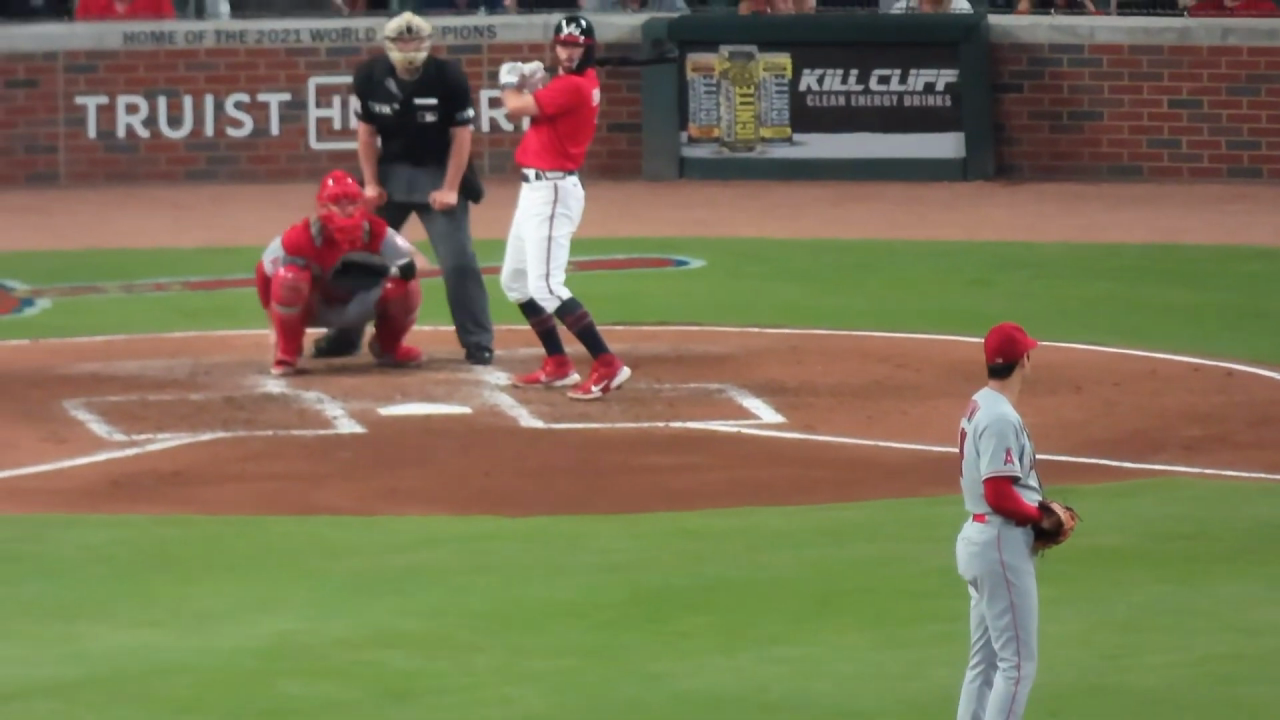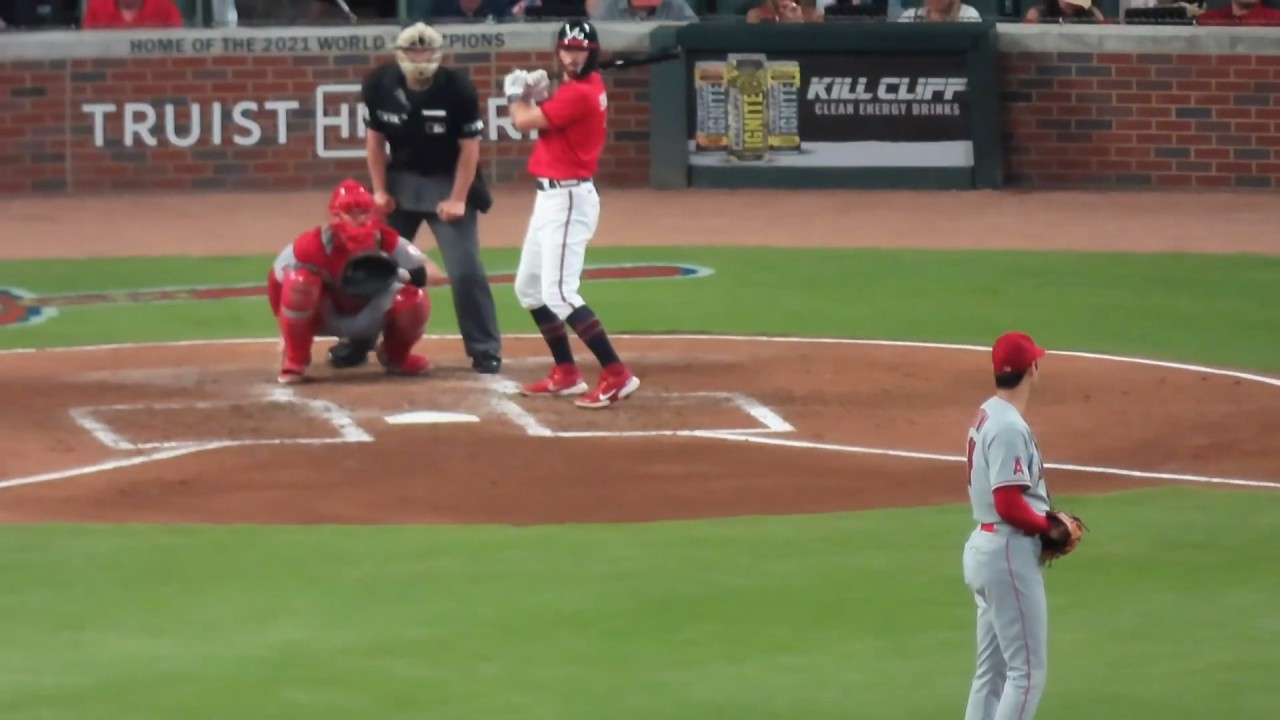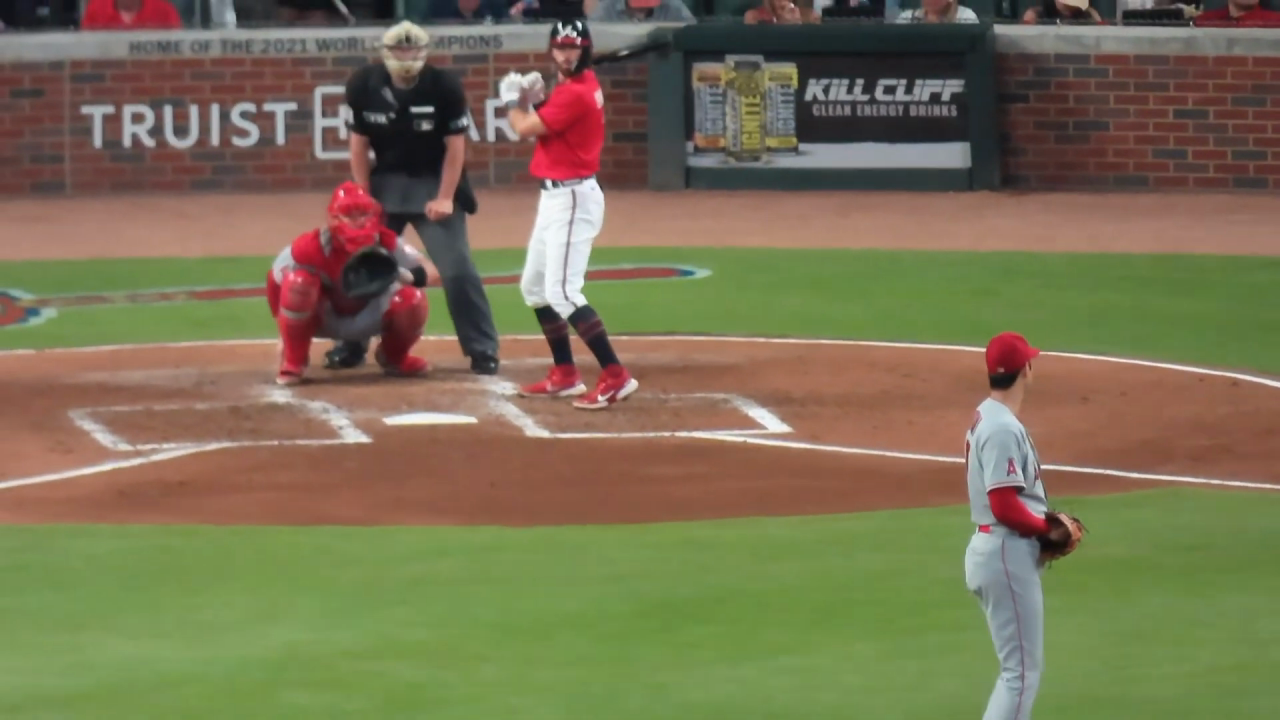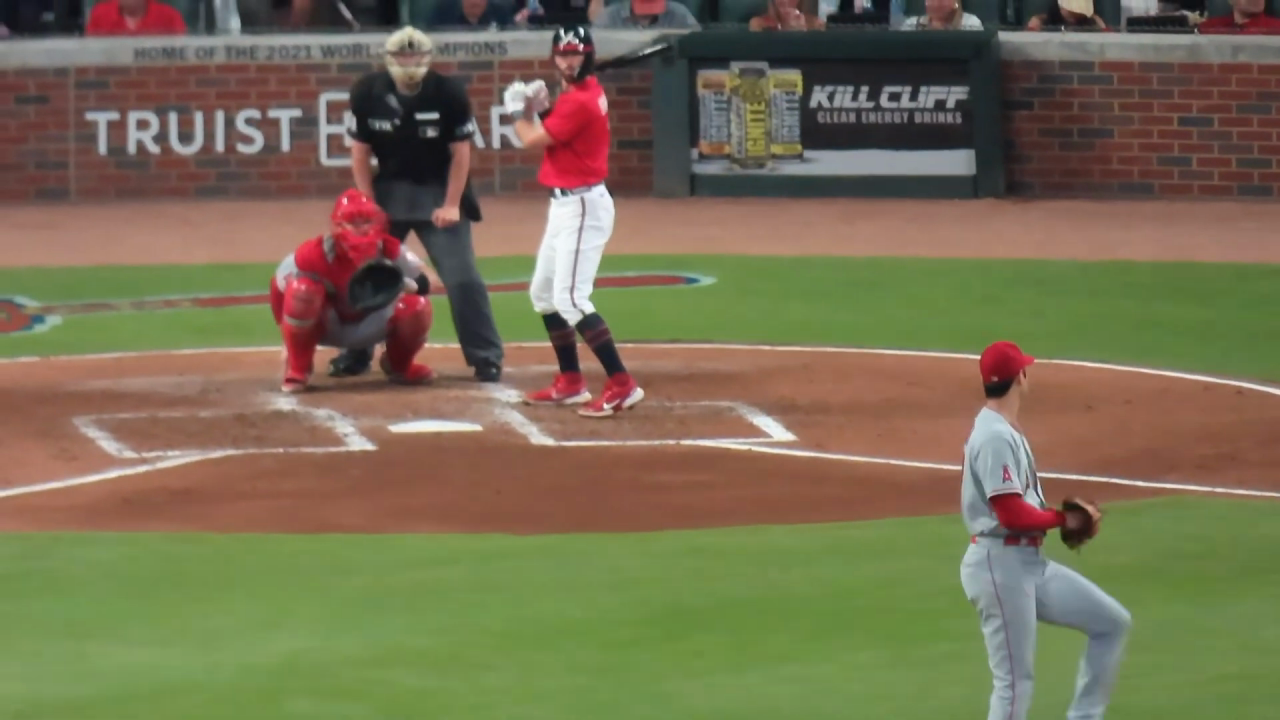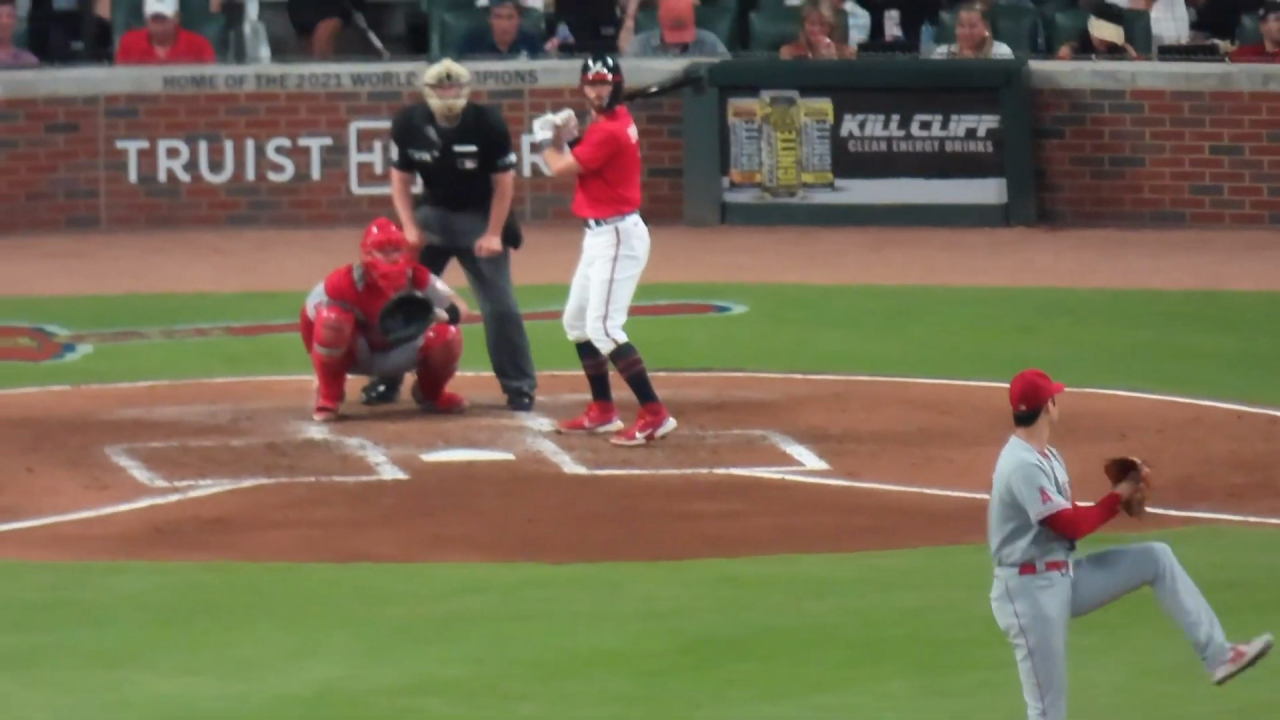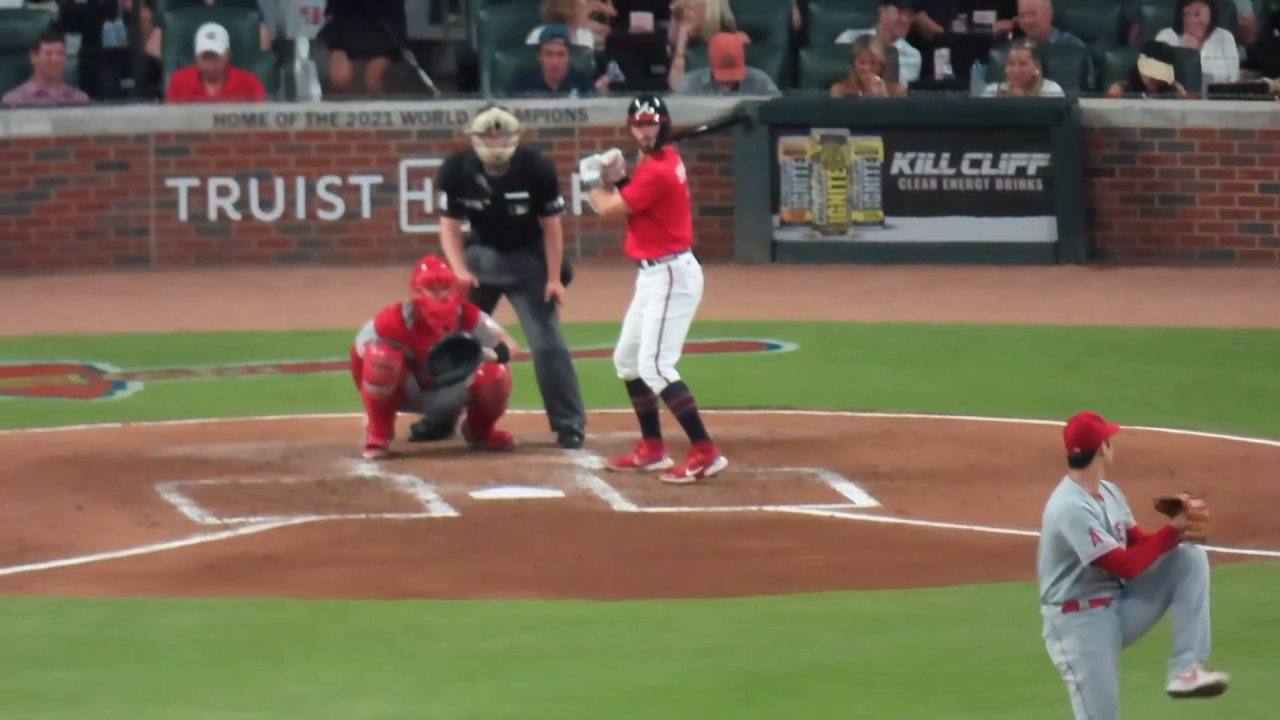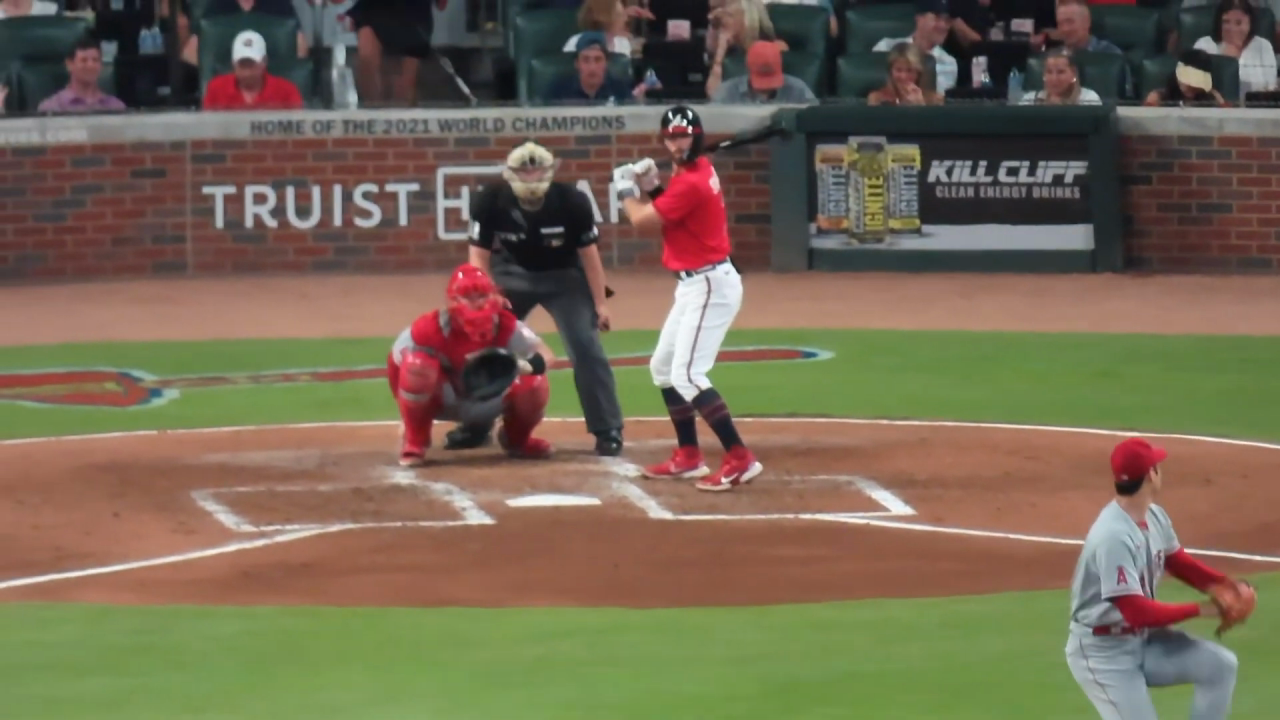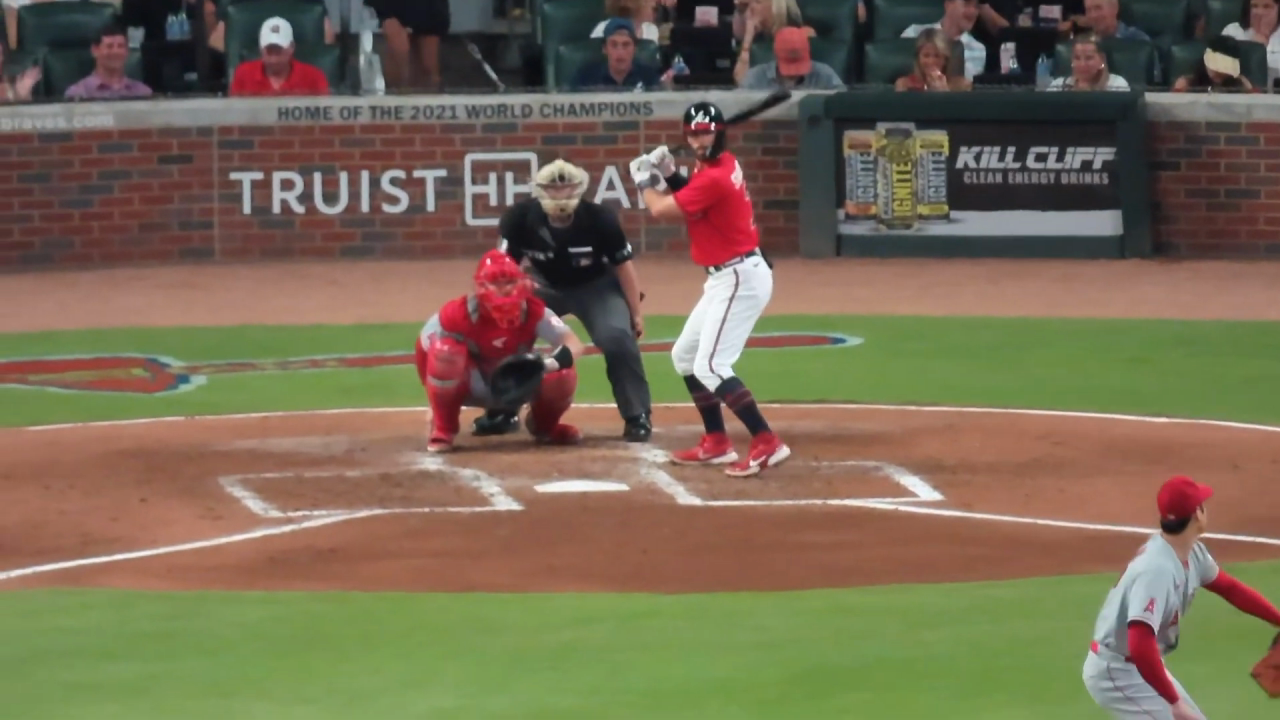
dt=0.2s
person 1, frame 1
left shoulder: (574, 86)
right shoulder: (571, 82)
left elbow: (515, 107)
right elbow: (540, 108)
left wrist: (509, 80)
right wrist: (533, 84)
left hip: (551, 192)
right hip: (536, 189)
left knee: (545, 287)
right knee: (515, 281)
left ankle: (607, 365)
right ankle: (558, 364)
person 1, frame 2
left shoulder: (580, 93)
right shoulder: (580, 86)
left elbow: (524, 121)
right elbow: (549, 120)
left wrist: (515, 92)
right wrist: (539, 95)
left hip: (567, 199)
right hip: (551, 197)
left knee: (558, 294)
right knee: (529, 287)
left ankle: (617, 374)
right ankle: (566, 373)
person 1, frame 3
left shoulder: (575, 92)
right shoulder: (576, 84)
left elbow: (524, 129)
right elbow: (549, 121)
left wrist: (510, 97)
right wrist: (536, 98)
left hip: (572, 198)
right hip: (556, 197)
left knee: (561, 292)
right knee: (534, 286)
left ankle: (616, 376)
right ankle: (565, 374)
person 1, frame 4
left shoulder: (580, 100)
right shoulder: (581, 91)
left elbow: (532, 140)
right elbow: (556, 129)
left wrist: (516, 107)
right wrist: (541, 107)
left hip: (582, 206)
right hip: (566, 205)
left knee: (570, 298)
right knee: (544, 294)
left ankle: (622, 385)
right ankle: (570, 382)
person 1, frame 5
left shoulder: (609, 129)
right shoulder: (610, 121)
left elbow: (561, 169)
right elbow: (585, 159)
left wrist: (547, 138)
right wrist: (569, 137)
left hip: (617, 235)
right hip: (601, 234)
left knee: (603, 327)
right knee: (576, 321)
left ankle: (654, 414)
right ankle: (602, 411)
person 1, frame 6
left shoulder: (658, 169)
right shoulder: (659, 161)
left elbow: (609, 209)
right elbow: (634, 199)
left wrist: (592, 178)
right wrist: (616, 177)
left hip: (670, 275)
right hip: (655, 274)
left knee: (654, 366)
right knee: (627, 359)
left ankle: (705, 452)
right ankle: (652, 449)
person 1, frame 7
left shoulder: (692, 181)
right shoulder: (694, 172)
left elbow: (642, 219)
right elbow: (668, 209)
left wrist: (625, 187)
right wrist: (650, 186)
left hip: (709, 285)
right hip: (694, 284)
left knee: (687, 375)
right knee: (663, 368)
left ankle: (739, 459)
right ankle: (689, 457)
person 1, frame 8
left shoulder: (714, 177)
right shoulder: (719, 165)
left elbow: (661, 209)
right elbow: (691, 196)
left wrist: (643, 179)
right wrist: (668, 174)
left hip: (739, 278)
right hip: (728, 277)
left knee: (710, 366)
right knee: (685, 356)
left ankle: (766, 443)
right ankle: (716, 443)
person 2, frame 1
left shoulder: (979, 405)
right shoulder: (1002, 417)
right elbow: (999, 495)
left wrist: (1036, 514)
right wrist: (1041, 517)
left hip: (980, 538)
right hip: (999, 544)
left knee: (986, 660)
right knee: (1017, 661)
person 2, frame 2
left shoulder: (988, 415)
right shoulder: (1010, 427)
right elbow: (1008, 504)
left wrist: (1043, 523)
right wrist: (1049, 526)
left hip: (987, 547)
right hip: (1008, 553)
left knee: (994, 670)
right knee: (1026, 669)
person 2, frame 3
left shoulder: (986, 416)
right shoulder: (1005, 427)
right elbow: (1006, 507)
left wrist: (1042, 526)
right wrist: (1049, 528)
left hip: (994, 551)
right hip: (1007, 555)
left knee: (1015, 668)
right knee: (1022, 671)
person 2, frame 4
left shoulder: (1002, 430)
right shoulder: (995, 435)
right elbow: (1013, 514)
left wrist: (1060, 516)
right wrist: (1063, 519)
left hip: (1026, 561)
right hip: (1000, 565)
left knee: (1113, 622)
right knee: (1015, 680)
person 2, frame 5
left shoulder: (1046, 454)
right shoulder: (1021, 463)
left elbow: (1068, 517)
right elbow: (1072, 526)
left wrist: (1121, 494)
right wrist: (1117, 496)
left hip: (1064, 577)
right hip: (1029, 590)
left knee: (1157, 557)
left ankle: (1218, 655)
person 2, frame 6
left shoulder: (1108, 491)
right shoulder: (1071, 505)
left elbow: (1138, 543)
right elbow: (1125, 566)
left wrist: (1179, 526)
right wrist: (1173, 530)
left hip: (1118, 612)
right hip: (1080, 626)
left knee: (1191, 558)
left ankle: (1187, 669)
person 2, frame 7
left shoulder: (1154, 515)
right shoulder: (1113, 536)
left elbow: (1179, 563)
right elbow: (1137, 613)
left wrist: (1227, 586)
right wrist: (1198, 610)
left hip: (1140, 641)
right hip: (1102, 652)
person 2, frame 8
left shoulder: (1192, 551)
right shoulder: (1155, 569)
left elbow: (1228, 586)
right elbow: (1140, 647)
left hip: (1145, 665)
right hip: (1117, 673)
person 3, frame 1
left shoulder: (449, 77)
right shoulder: (369, 75)
left elbow: (462, 136)
right elbow: (367, 131)
left wrist: (451, 188)
right wrist: (371, 183)
left hip: (438, 173)
right hip: (392, 171)
left knee: (458, 259)
left ankle: (478, 340)
right ankle: (344, 333)
person 3, frame 2
left shoulder: (458, 88)
right shoulder: (378, 83)
left elbow: (469, 148)
right elbow: (375, 139)
left wrist: (458, 199)
right wrist: (380, 191)
left hip: (447, 183)
right hip: (400, 180)
left knee: (465, 268)
left ankle: (486, 349)
right ankle: (357, 342)
person 3, frame 3
left shoulder: (444, 87)
right shoulder: (363, 84)
left elbow: (455, 145)
right elbow: (359, 143)
left wrist: (445, 198)
right wrist: (365, 195)
left hip: (434, 184)
right hip: (385, 183)
left knee: (457, 268)
left ankle: (483, 349)
right ankle: (352, 345)
person 3, frame 4
left shoulder: (448, 93)
right shoulder: (367, 92)
left elbow: (461, 152)
right elbow: (360, 151)
left wrist: (452, 204)
left hip: (438, 193)
right hip: (389, 192)
left knee: (461, 276)
left ankle: (486, 356)
right ankle: (356, 353)
person 3, frame 5
left shoulder: (488, 123)
right shoulder: (408, 122)
left elbow: (504, 182)
right elbow: (401, 180)
left wrist: (494, 234)
right wrist: (410, 227)
left hip: (479, 219)
right hip: (431, 217)
left knee: (499, 305)
left ankle: (520, 386)
right ankle: (387, 380)
person 3, frame 6
left shoulder: (537, 168)
right shoulder: (456, 169)
left elbow: (551, 225)
right elbow: (449, 226)
left wrist: (554, 277)
right wrist: (459, 271)
left hip: (528, 258)
right hip: (480, 255)
left knee: (548, 342)
left ankle: (570, 423)
person 3, frame 7
left shoulder: (571, 200)
right shoulder: (490, 201)
left elbow: (588, 253)
right elbow: (479, 255)
left wrist: (600, 302)
left hip: (564, 275)
right hip: (513, 271)
left knee: (586, 347)
left ankle: (608, 430)
right ankle: (475, 424)
person 3, frame 8
left shoulder: (601, 219)
right shoulder: (519, 217)
left elbow: (623, 266)
left wrist: (636, 313)
left hip: (595, 285)
right hip: (543, 284)
left knee: (617, 336)
left ankle: (637, 415)
right ankle: (502, 411)
person 4, frame 1
left shoulder: (375, 232)
right shoulder: (300, 238)
left elbow: (421, 264)
right elbow: (264, 273)
left wrist: (392, 270)
right wrist: (277, 328)
left hip: (355, 306)
right hip: (314, 306)
left knee: (405, 288)
right knee: (288, 277)
left ankle: (387, 347)
right ankle: (287, 352)
person 4, frame 2
left shoulder: (387, 241)
right shoulder: (312, 246)
left elbow: (433, 272)
right elbow: (276, 280)
left wrist: (402, 275)
right wrist: (286, 336)
left hip: (368, 316)
right hip: (325, 316)
left knee: (415, 300)
right knee: (298, 281)
left ankle: (395, 356)
right ankle: (295, 360)
person 4, frame 3
left shoulder: (385, 242)
right shoulder: (310, 247)
left elbow: (431, 272)
right elbow: (274, 281)
left wrist: (406, 276)
right wrist: (285, 337)
left hip: (366, 317)
right hip: (324, 318)
left knee: (413, 300)
right knee: (297, 282)
left ankle: (394, 358)
right ankle: (293, 361)
person 4, frame 4
left shoulder: (389, 250)
right shoulder: (314, 255)
left elbow: (430, 280)
right elbow: (278, 288)
left wrist: (410, 284)
right wrist: (289, 344)
left hip: (370, 325)
right hip: (328, 327)
left knee: (417, 306)
right knee: (300, 290)
left ankle: (398, 366)
right ankle: (297, 369)
person 4, frame 5
left shoulder: (419, 278)
right shoulder: (344, 282)
left elbow: (459, 308)
right elbow: (309, 317)
left wrist: (440, 314)
right wrist: (320, 370)
left hip: (401, 353)
right hip: (358, 356)
left knee: (447, 336)
right knee: (330, 318)
left ankle: (430, 394)
right ankle: (328, 397)
person 4, frame 6
left shoulder: (468, 316)
right shoulder: (393, 320)
left elbow: (509, 345)
right elbow: (359, 355)
left wrist: (488, 354)
right wrist: (371, 410)
left hip: (450, 393)
right hip: (407, 393)
left knee: (497, 374)
right knee: (379, 356)
left ankle: (480, 432)
right ankle: (379, 434)
person 4, frame 7
left shoulder: (504, 324)
right shoulder: (429, 328)
left elbow: (546, 355)
right elbow: (396, 364)
left wrist: (523, 366)
right wrist: (408, 414)
left hip: (487, 401)
right hip: (443, 401)
left knee: (534, 384)
right knee: (415, 365)
left ankle: (516, 440)
right ankle: (415, 442)
person 4, frame 8
left shoulder: (533, 311)
right shoulder: (457, 314)
left elbow: (574, 344)
right elbow: (424, 350)
left wrist: (550, 363)
right wrist: (436, 392)
right hip: (471, 387)
left knee: (563, 373)
right knee: (443, 350)
left ankle: (544, 426)
right ankle: (443, 428)
